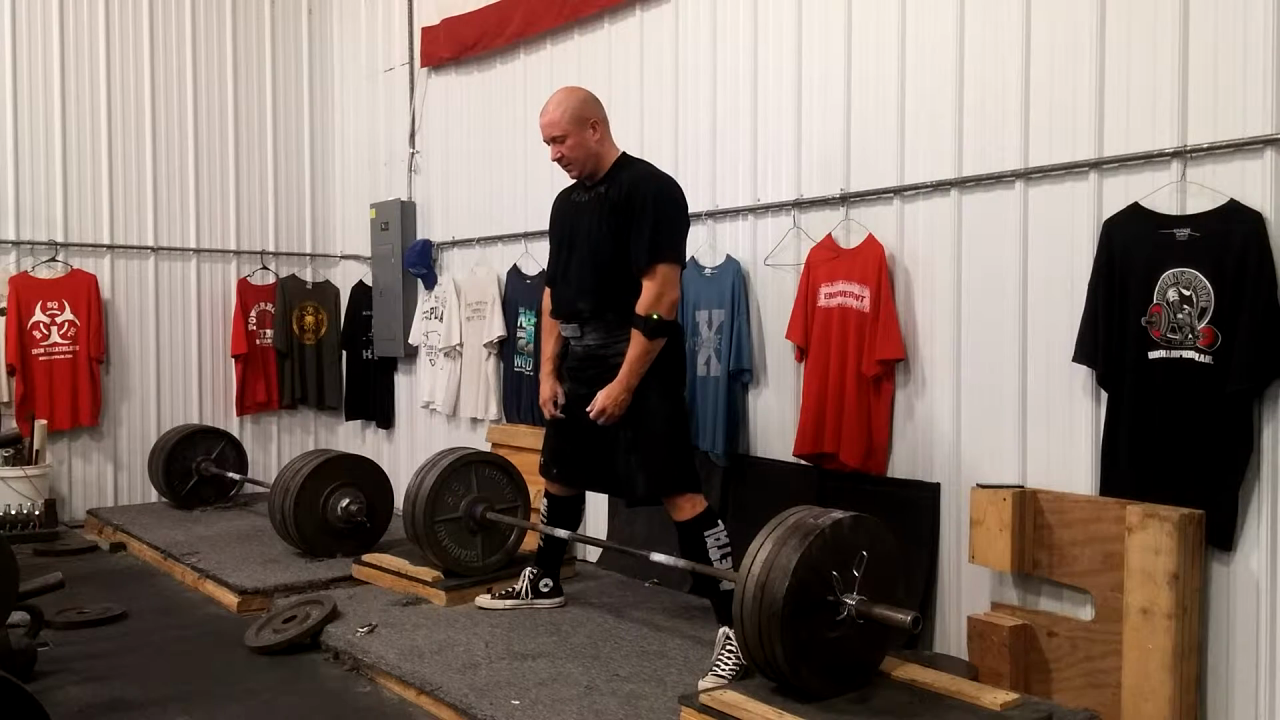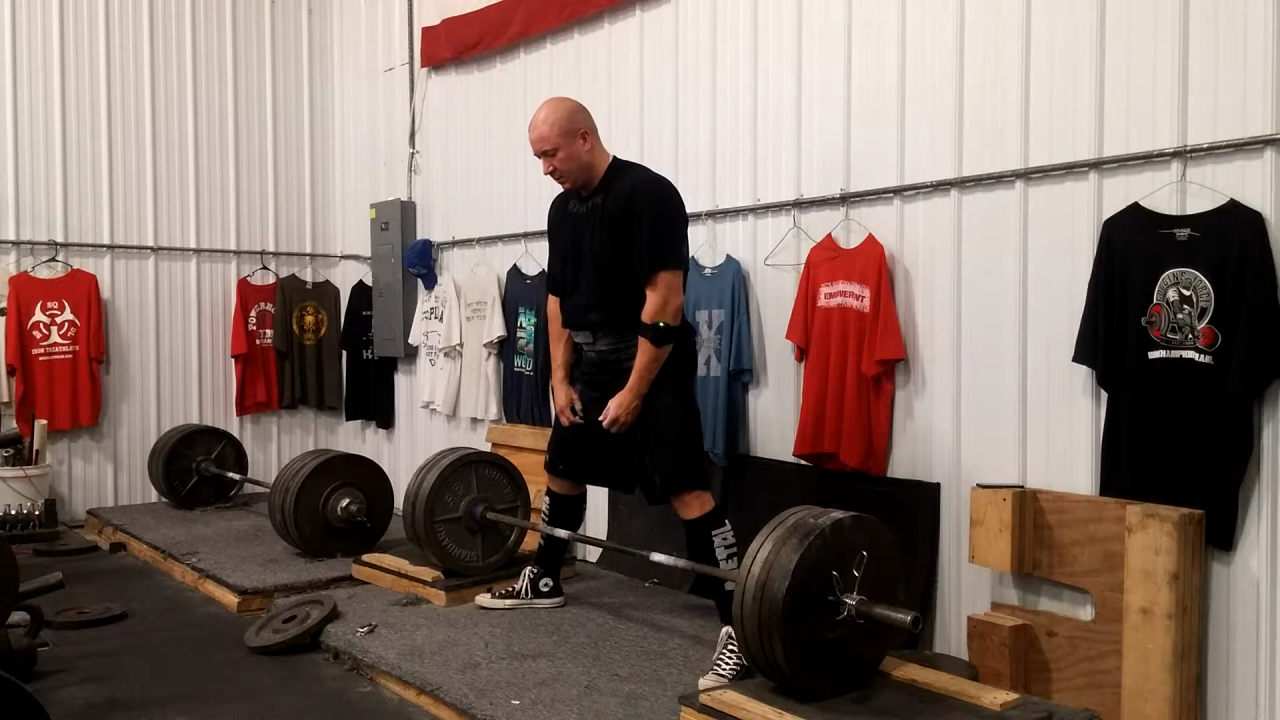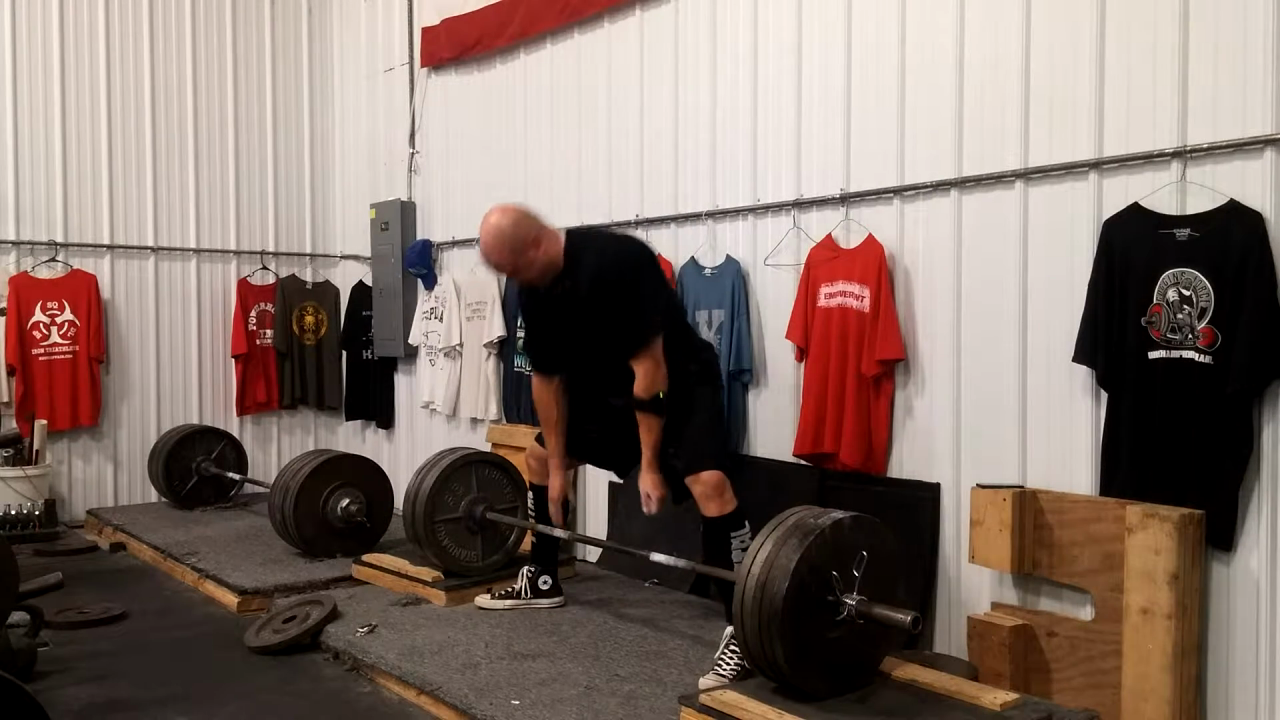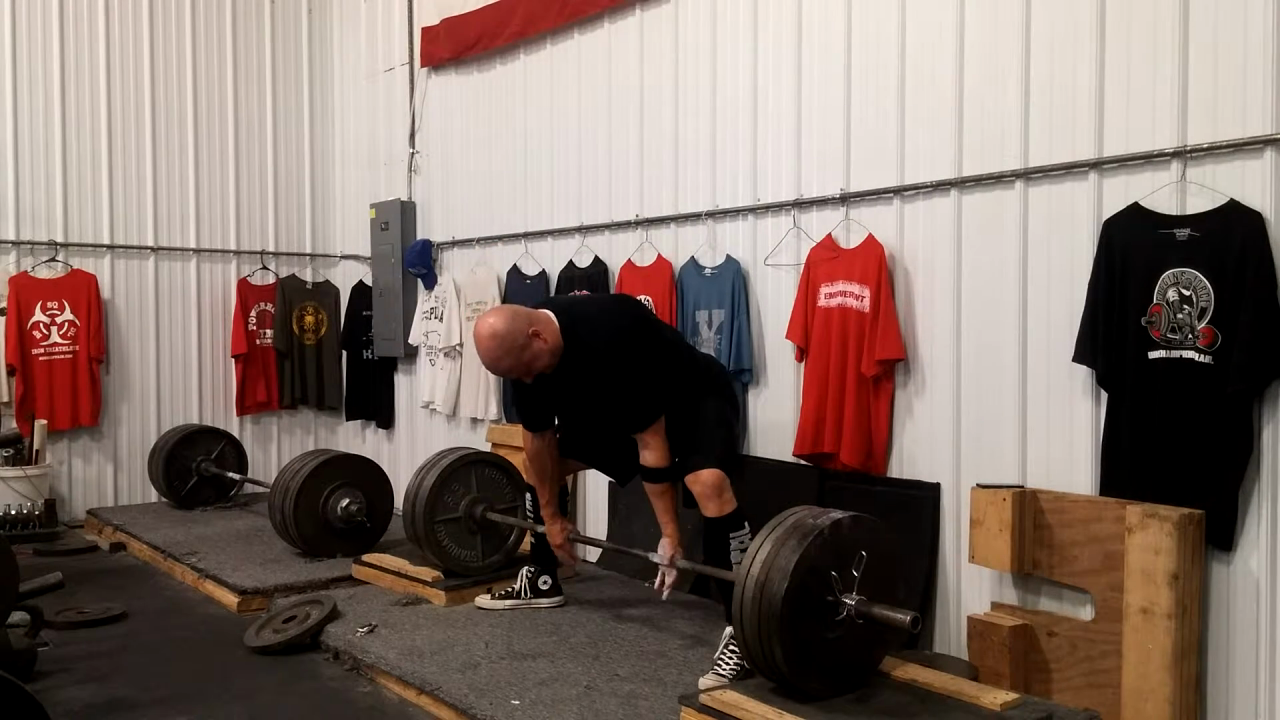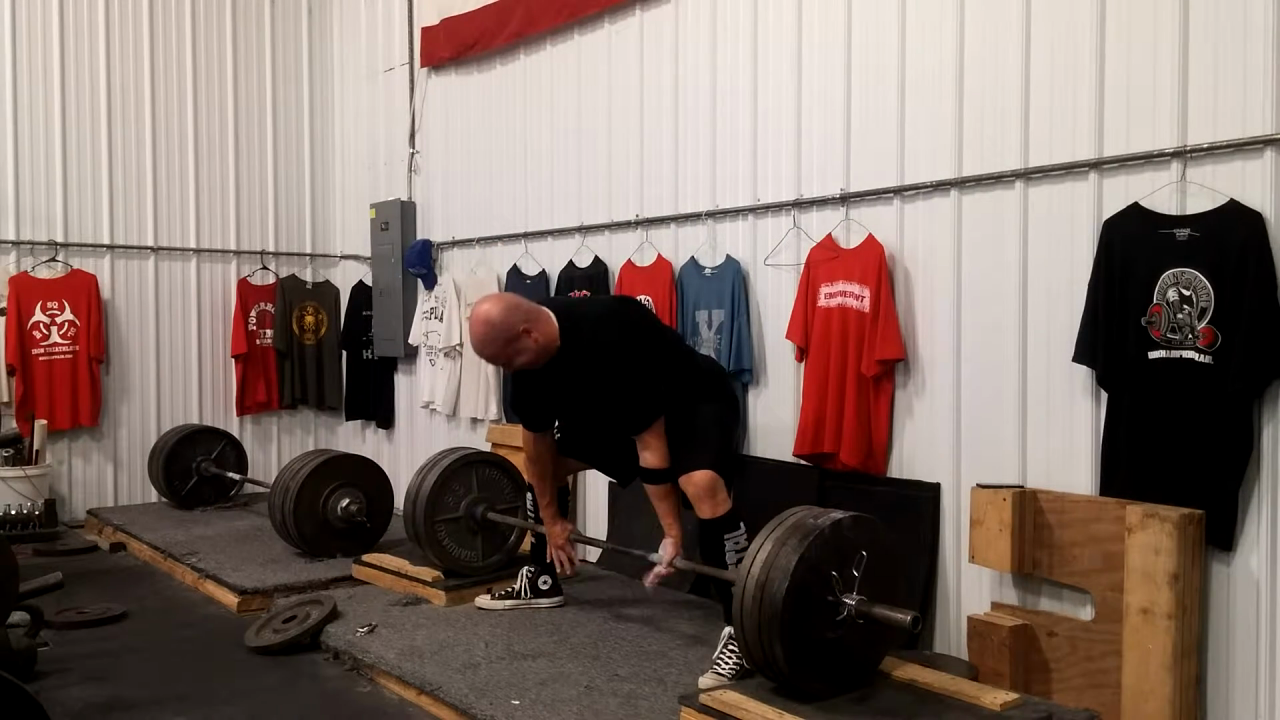
dt=1s
person 1, frame 1
left shoulder: (650, 189)
right shoulder: (568, 201)
left elbow: (661, 293)
right elbow: (555, 293)
left wrist: (623, 385)
right wrist: (548, 372)
left hip: (638, 366)
right hip: (579, 367)
left knee: (677, 492)
right knee: (559, 474)
left ankle: (734, 627)
right ankle: (544, 579)
person 1, frame 2
left shoulder: (647, 195)
right shoulder: (563, 208)
left elbow: (665, 300)
right elbow: (559, 299)
left wrist: (634, 393)
right wrist: (560, 380)
left hip: (651, 365)
right hip: (591, 364)
left knee: (685, 491)
right knee: (561, 469)
left ankle: (738, 628)
right ankle: (543, 578)
person 1, frame 3
left shoulder: (616, 262)
right shoulder: (534, 287)
left elbow: (650, 367)
right elbow: (547, 378)
left wrist: (650, 466)
right wrist: (558, 466)
left hip: (680, 382)
left knee: (708, 483)
right knee: (538, 459)
left ankle: (740, 631)
right ankle: (541, 580)
person 1, frame 4
left shoulder: (612, 339)
right shoulder: (526, 352)
left elbow: (651, 443)
right elbow: (539, 438)
left wrist: (671, 537)
right wrist: (552, 517)
left hip: (694, 399)
left knee: (708, 483)
right knee: (537, 463)
left ankle: (740, 632)
right ankle: (540, 580)
person 1, frame 5
left shoulder: (611, 342)
right shoulder: (531, 352)
left elbow: (651, 444)
right elbow: (537, 439)
left wrist: (672, 536)
right wrist: (551, 519)
left hip: (695, 402)
left knee: (701, 485)
right knee: (544, 461)
left ankle: (739, 632)
right ankle: (540, 581)
